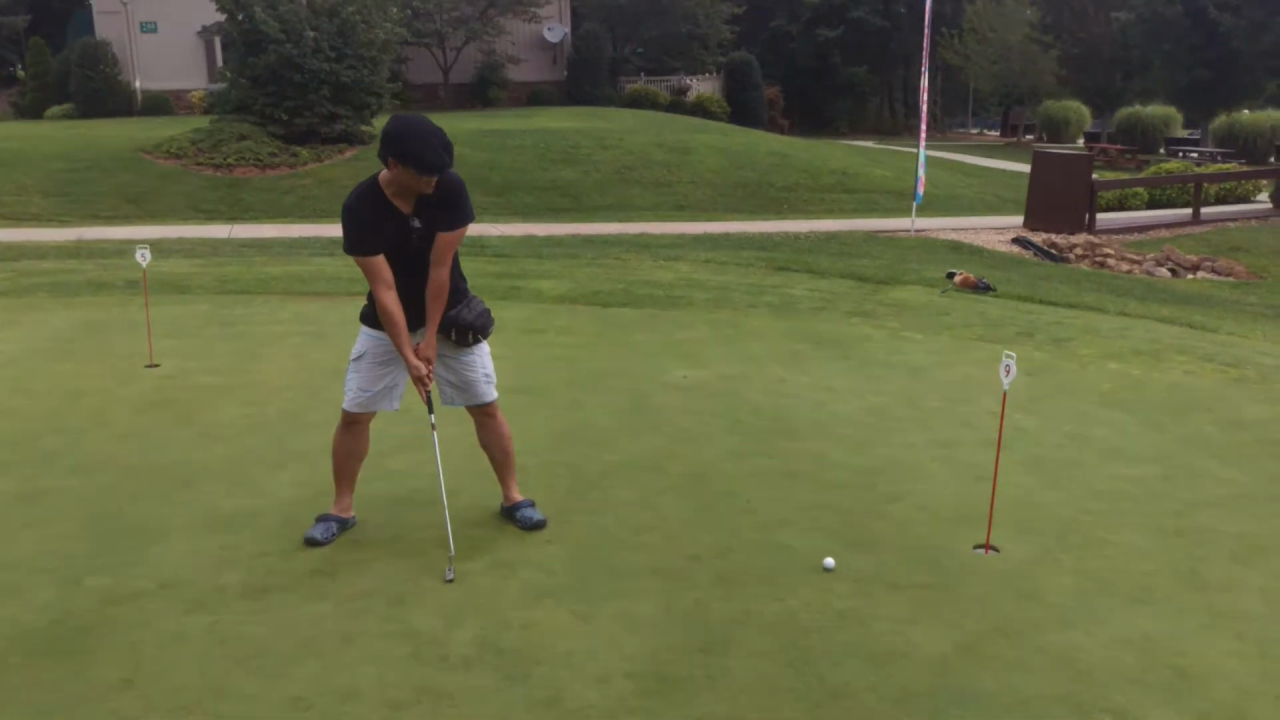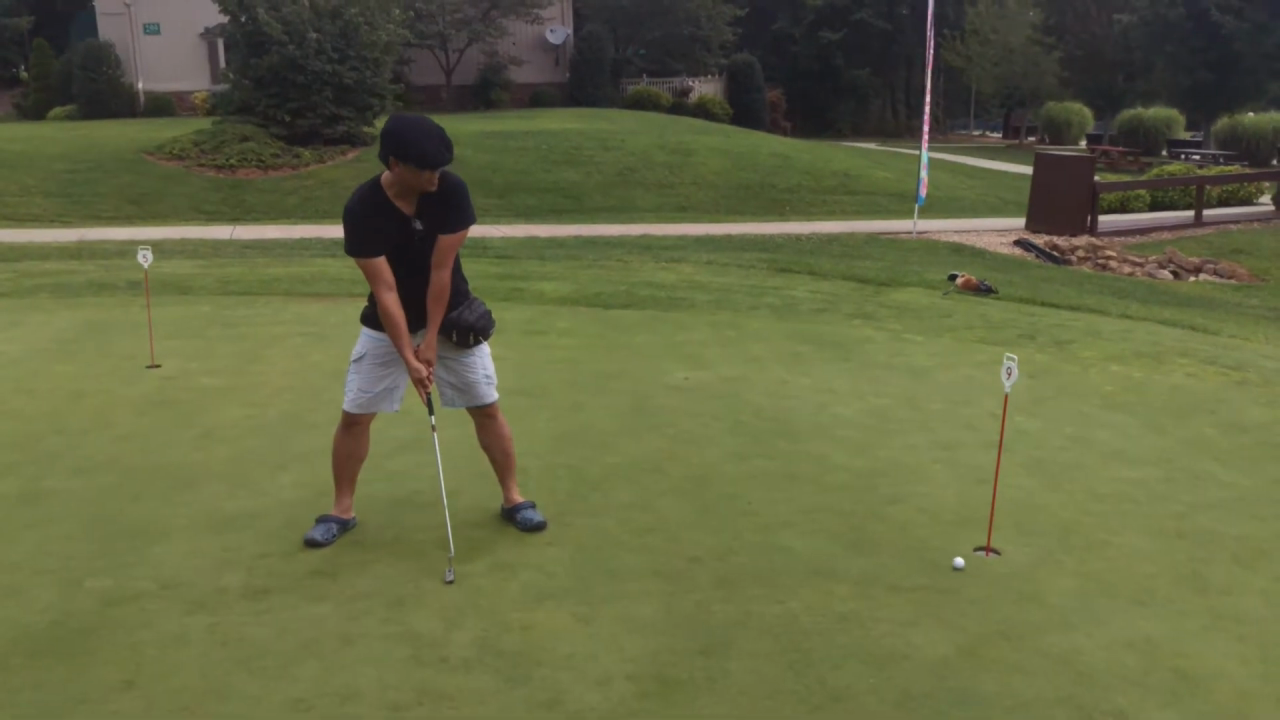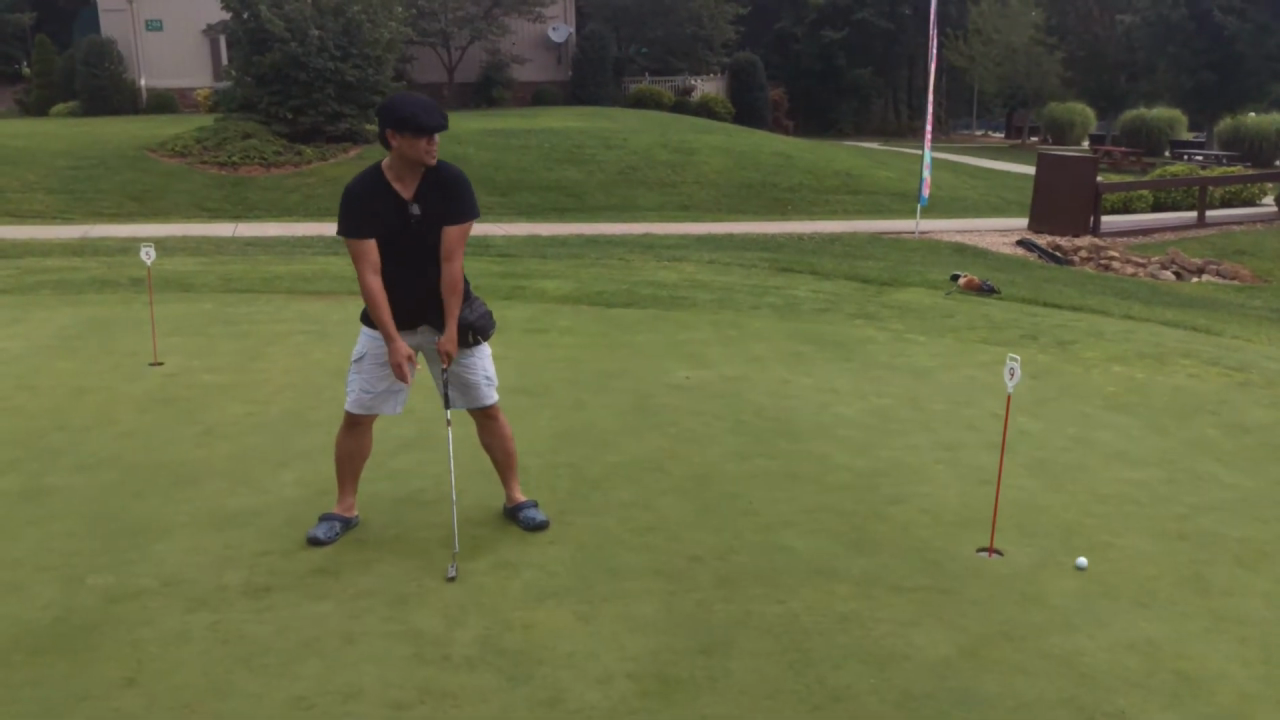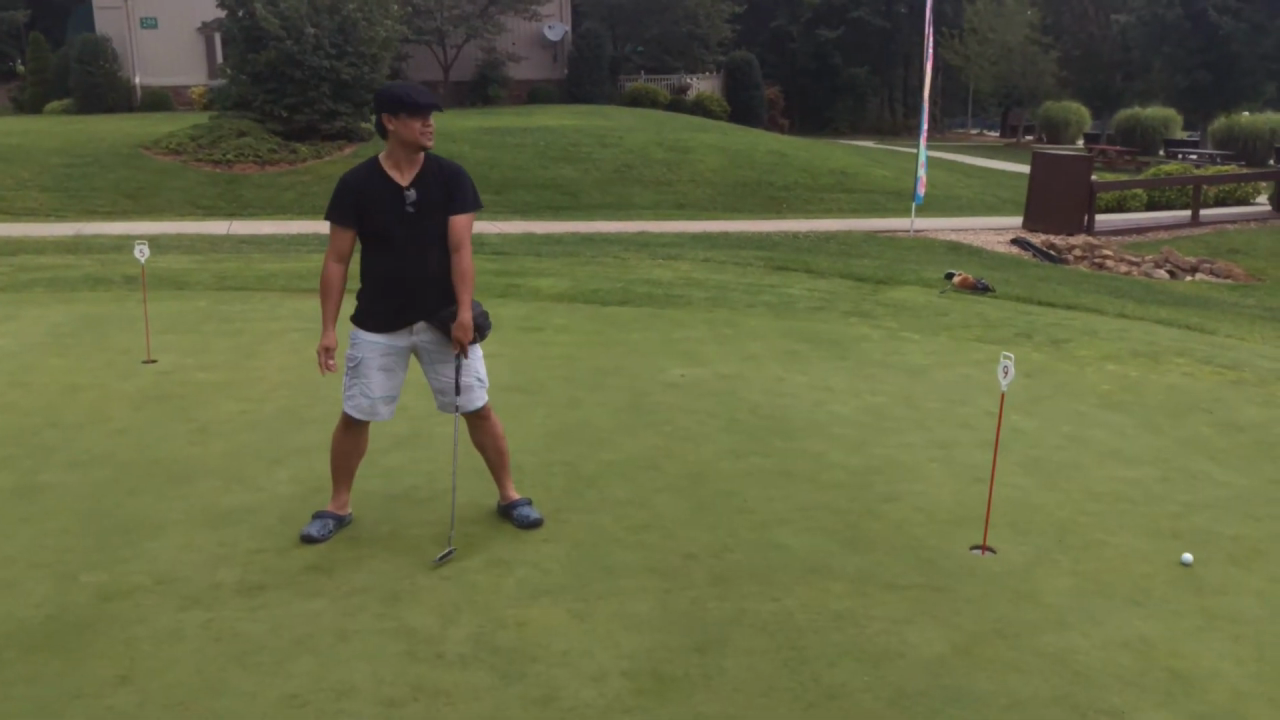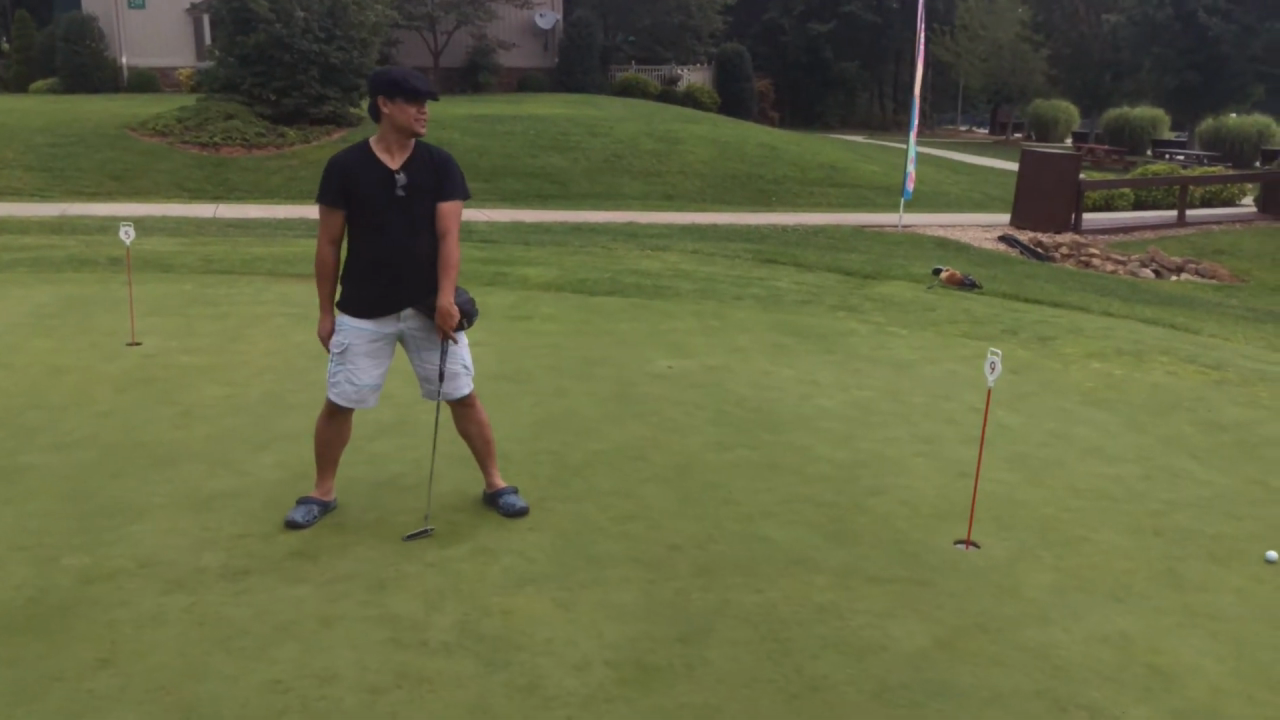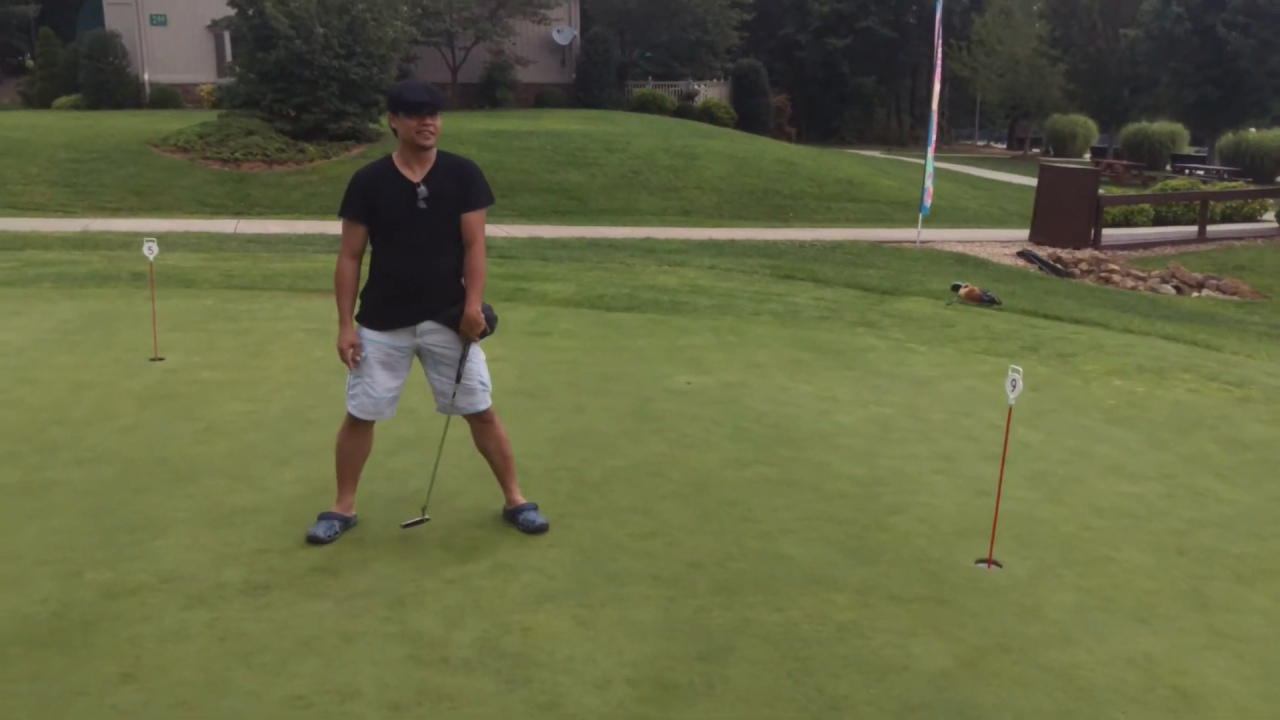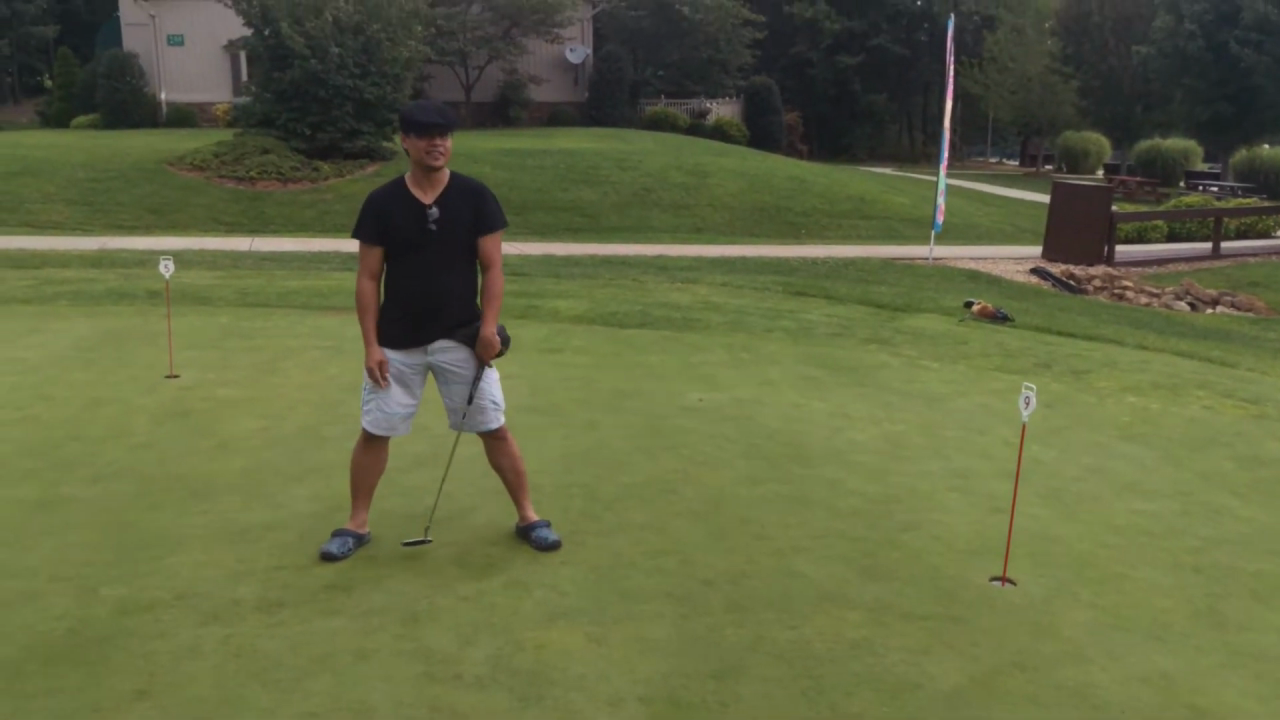
dt=0.3s
person 1, frame 1
left shoulder: (450, 188)
right shoulder: (360, 207)
left elbow: (440, 268)
right elbow: (384, 288)
left wrist: (430, 338)
right wrist: (407, 356)
left hip: (449, 314)
right hip: (387, 323)
left knee: (486, 406)
right knee: (354, 414)
left ankle: (512, 496)
right ankle: (341, 509)
person 1, frame 2
left shoulder: (452, 190)
right shoulder: (362, 209)
left elbow: (441, 271)
right elbow: (385, 291)
left wrist: (431, 340)
right wrist: (407, 358)
left hip: (451, 316)
right hip: (387, 324)
left knee: (487, 407)
right knee: (355, 415)
left ankle: (513, 498)
right ankle: (342, 510)
person 1, frame 3
left shoulder: (452, 182)
right shoulder: (361, 193)
left elbow: (452, 262)
right elbow: (369, 274)
left wrist: (450, 329)
right wrist: (394, 341)
left hip: (446, 319)
right hip: (388, 324)
left knee: (487, 407)
right knee: (357, 415)
left ankle: (515, 497)
right ankle: (345, 508)
person 1, frame 4
left shoulder: (451, 177)
right shoulder: (355, 184)
left elbow: (460, 250)
right elbow: (337, 261)
left wrist: (464, 312)
right wrist: (329, 329)
left hip: (442, 318)
right hip: (377, 325)
left knee: (477, 408)
right knee: (354, 416)
left ankle: (508, 494)
right ankle: (339, 506)
person 1, frame 5
left shoulder: (440, 165)
right shoulder: (344, 167)
left elbow: (448, 236)
right elbow: (329, 245)
left wrist: (446, 298)
right wrist: (325, 310)
left hip: (428, 306)
right hip: (362, 311)
left knee: (463, 397)
right knee: (339, 403)
left ankle: (494, 483)
right ankle: (322, 492)
person 1, frame 6
left shoulder: (464, 174)
right shoulder: (368, 181)
left elbow: (474, 245)
right elbow: (350, 257)
left wrist: (473, 304)
right wrist: (345, 324)
left hip: (447, 319)
right hip: (381, 325)
left knee: (480, 411)
right knee: (359, 415)
left ankle: (514, 500)
right ankle: (343, 508)
person 1, frame 7
left shoulder: (476, 196)
right shoulder: (381, 203)
left elbow: (491, 268)
right elbow: (369, 279)
left wrist: (489, 328)
right wrist: (371, 344)
left hip: (461, 338)
right hip: (397, 343)
left knee: (494, 429)
right knee: (374, 431)
left ankle: (527, 517)
right ankle: (356, 525)
